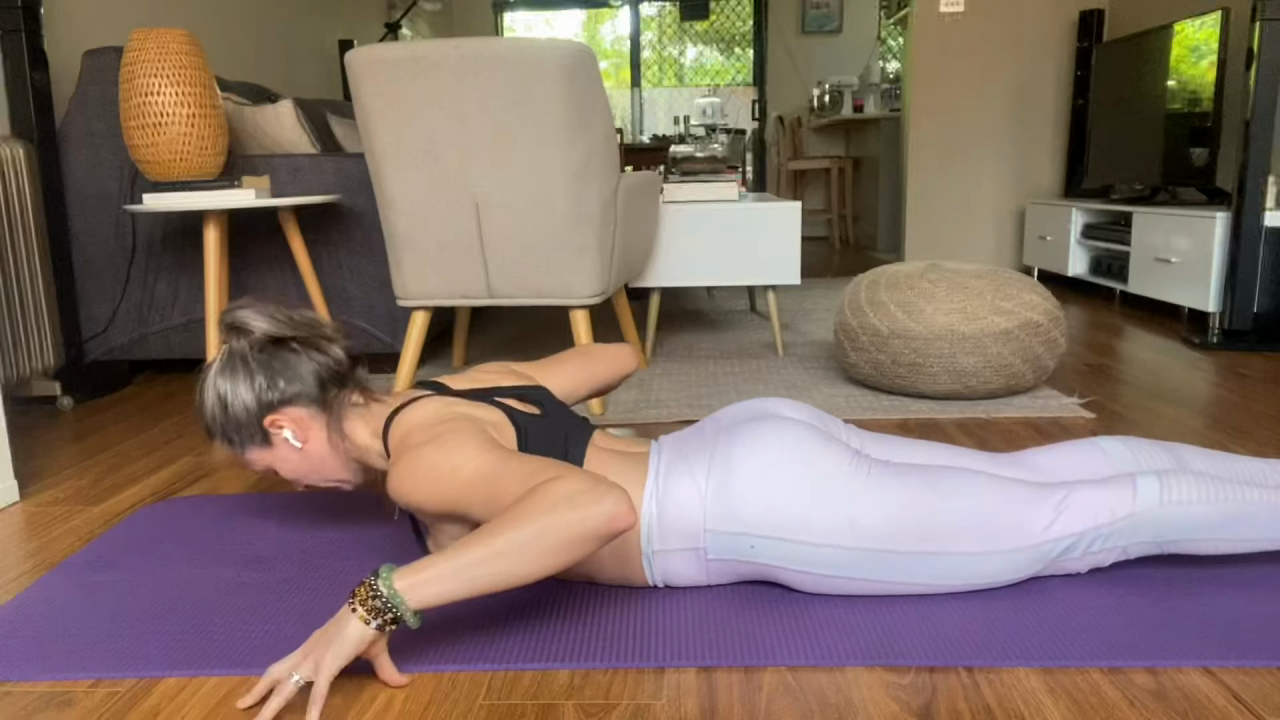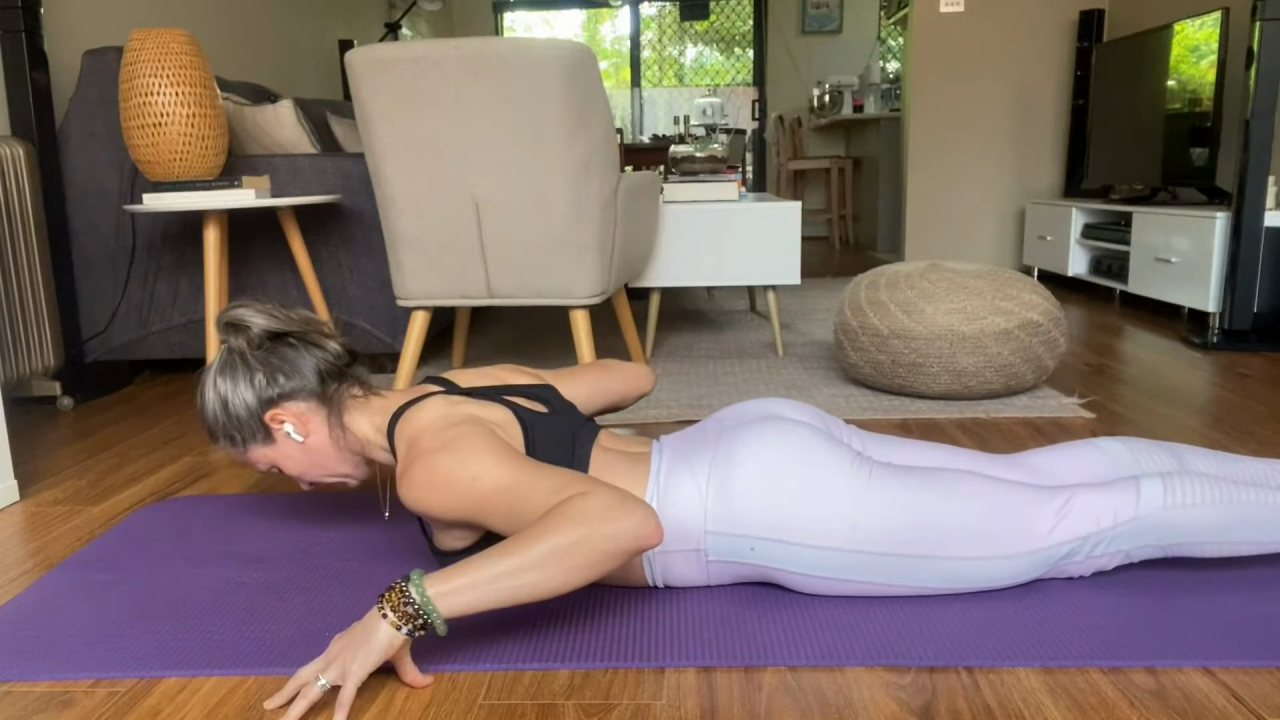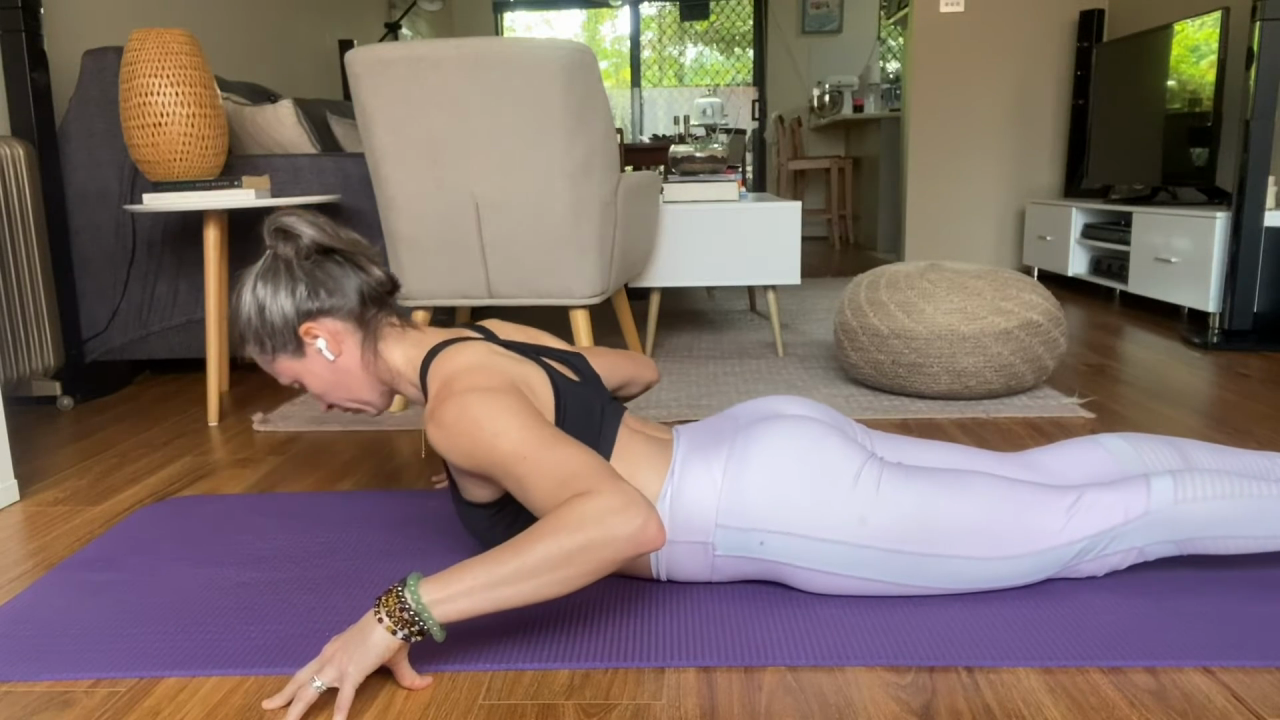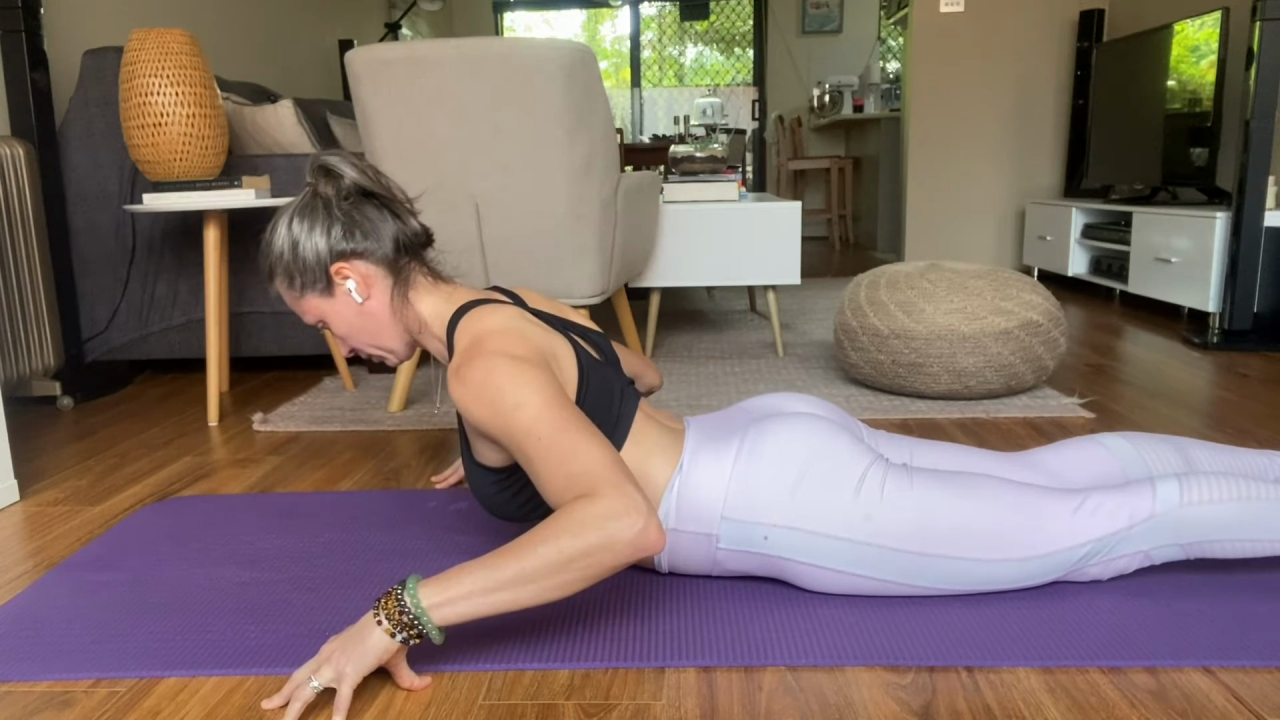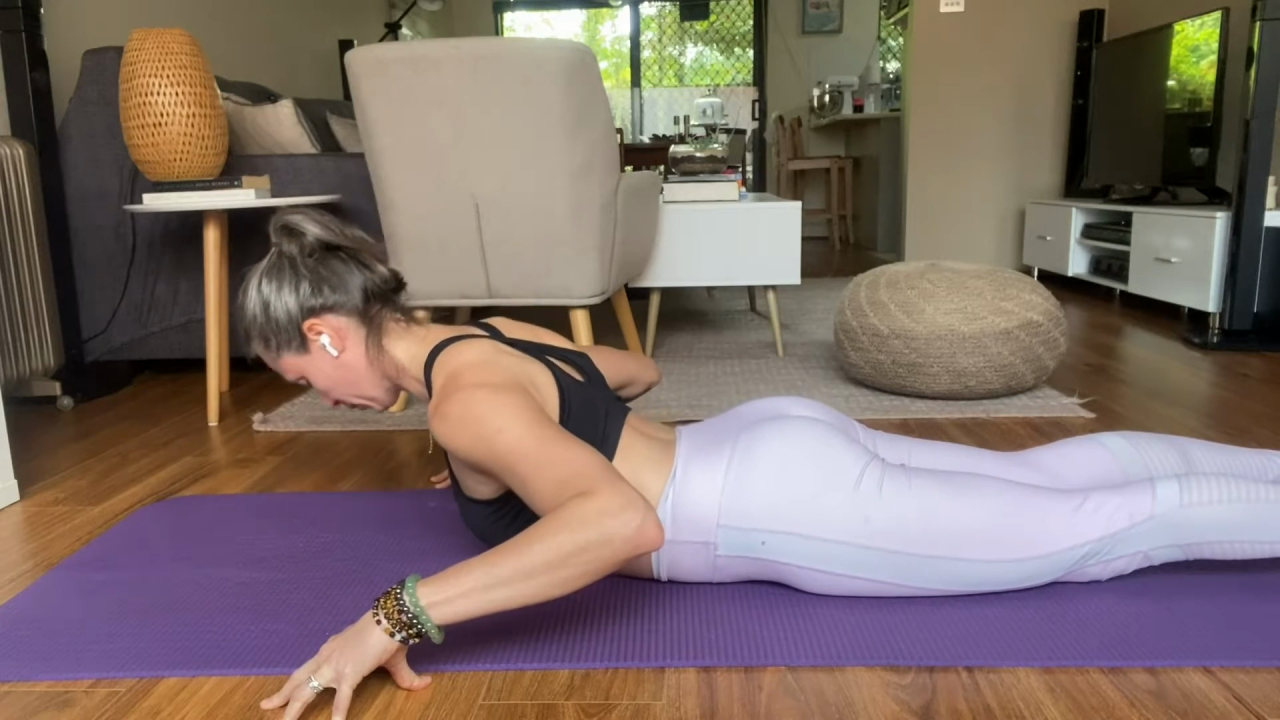
dt=1s
person 1, frame 1
left shoulder: (417, 462)
right shoulder: (458, 388)
left elbow: (594, 507)
right elbow: (619, 355)
left wrist: (375, 601)
left hip: (766, 506)
right hip: (755, 445)
left knee: (1083, 523)
right knee: (1040, 478)
person 1, frame 2
left shoulder: (427, 466)
right shoulder: (462, 387)
left elbow: (624, 525)
right elbow: (632, 375)
left wrist: (403, 607)
left hip: (773, 510)
right hip: (761, 444)
left knee: (1091, 524)
right knee: (1040, 480)
person 1, frame 3
left shoulder: (458, 406)
right shoulder: (488, 341)
left elbow: (627, 522)
left wrist: (400, 612)
left hip: (790, 509)
right hip: (773, 445)
left knee: (1106, 522)
right knee: (1051, 481)
person 1, frame 4
left shoulder: (484, 363)
right shoulder: (511, 308)
left elbow: (625, 524)
left wrist: (400, 613)
right wrist: (514, 446)
left hip: (796, 504)
right hip: (776, 441)
left knee: (1104, 526)
right knee: (1048, 478)
person 1, frame 5
left shoulder: (460, 400)
right shoulder: (490, 338)
left elbow: (625, 521)
left wrist: (398, 613)
left hip: (793, 508)
right hip: (777, 446)
left knee: (1107, 523)
right knee: (1047, 479)
